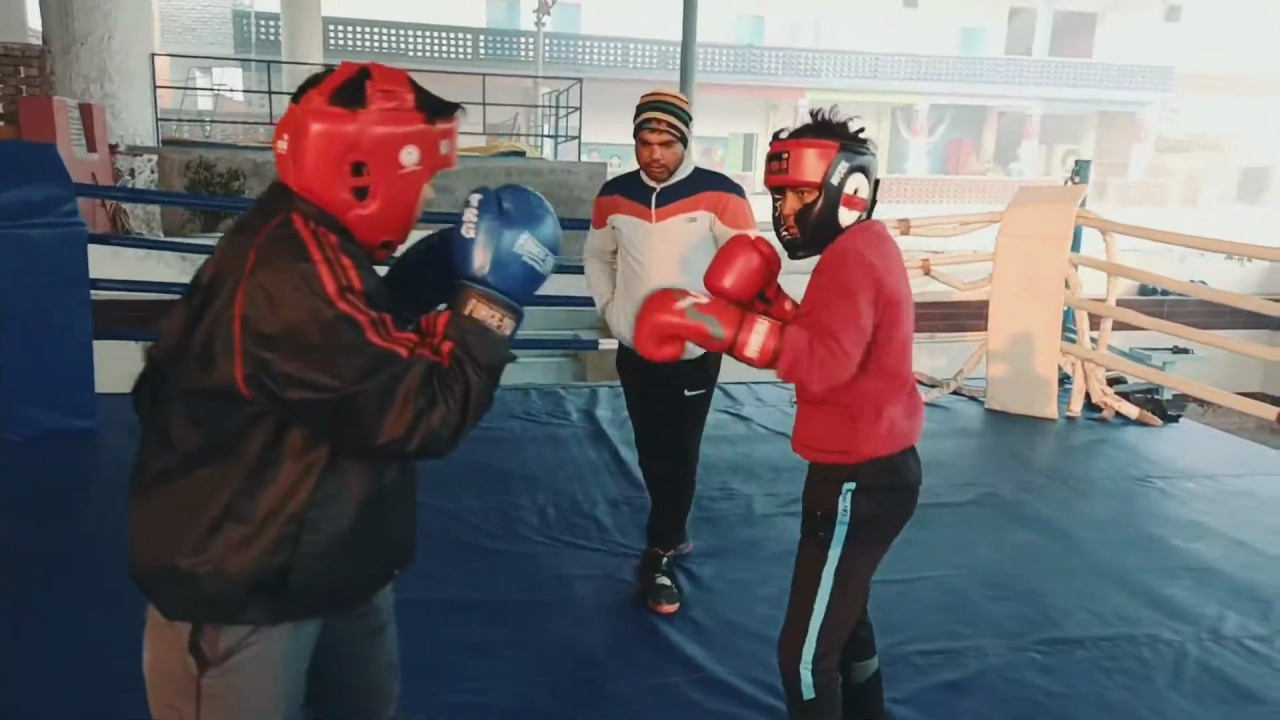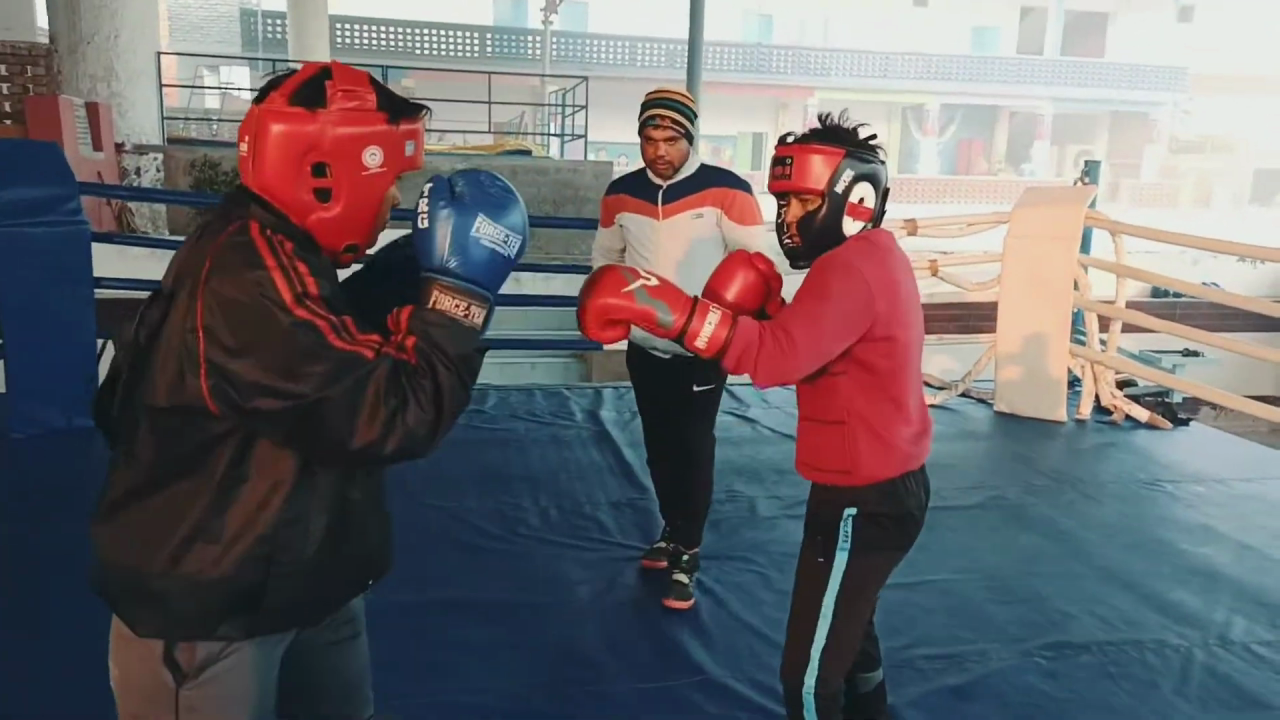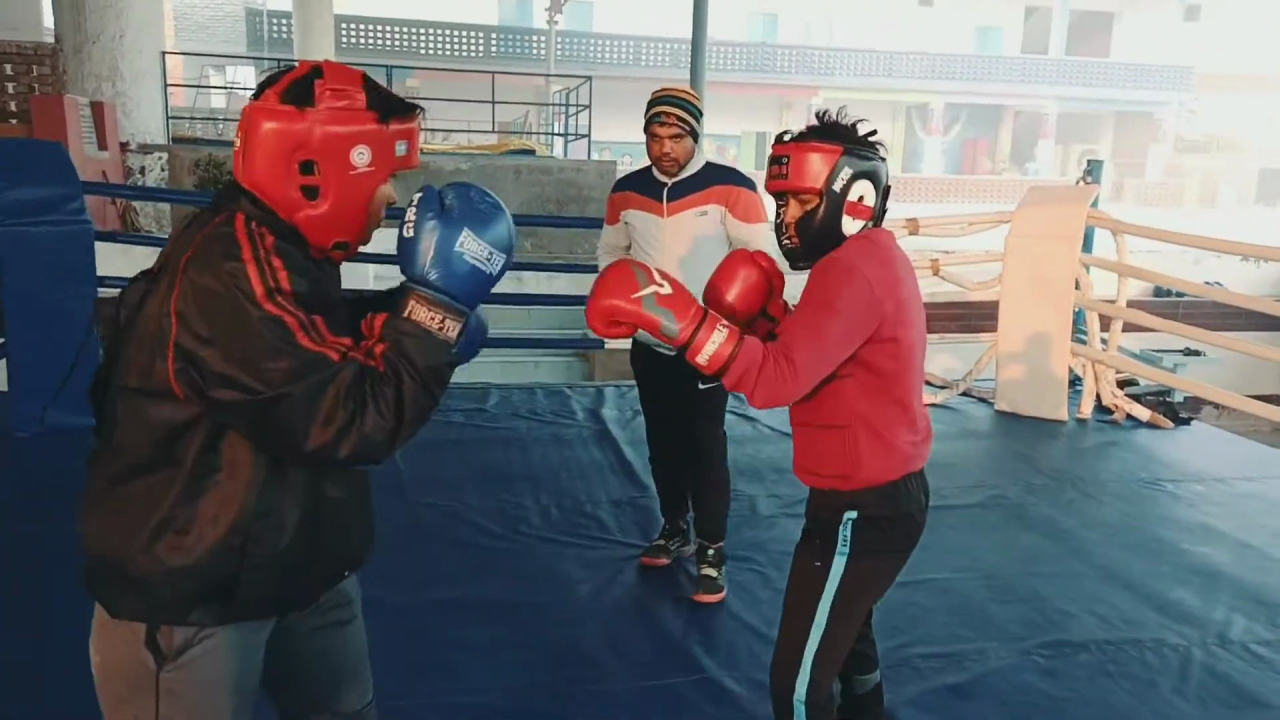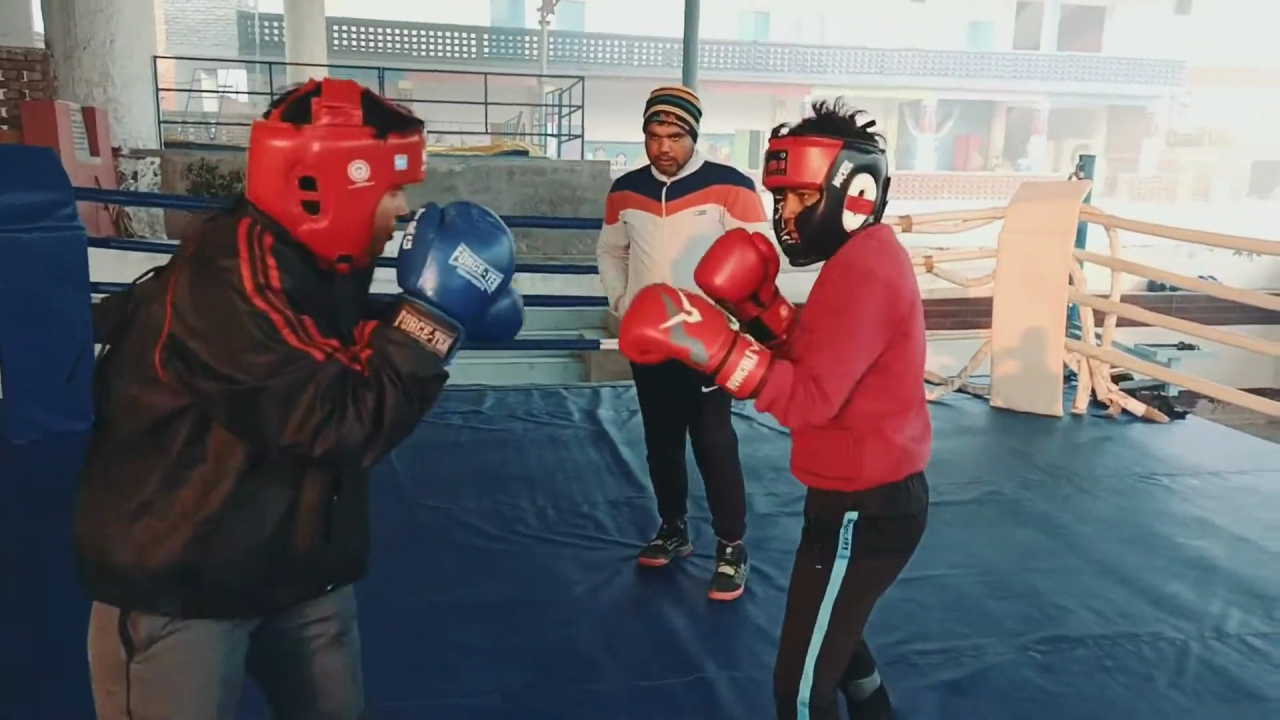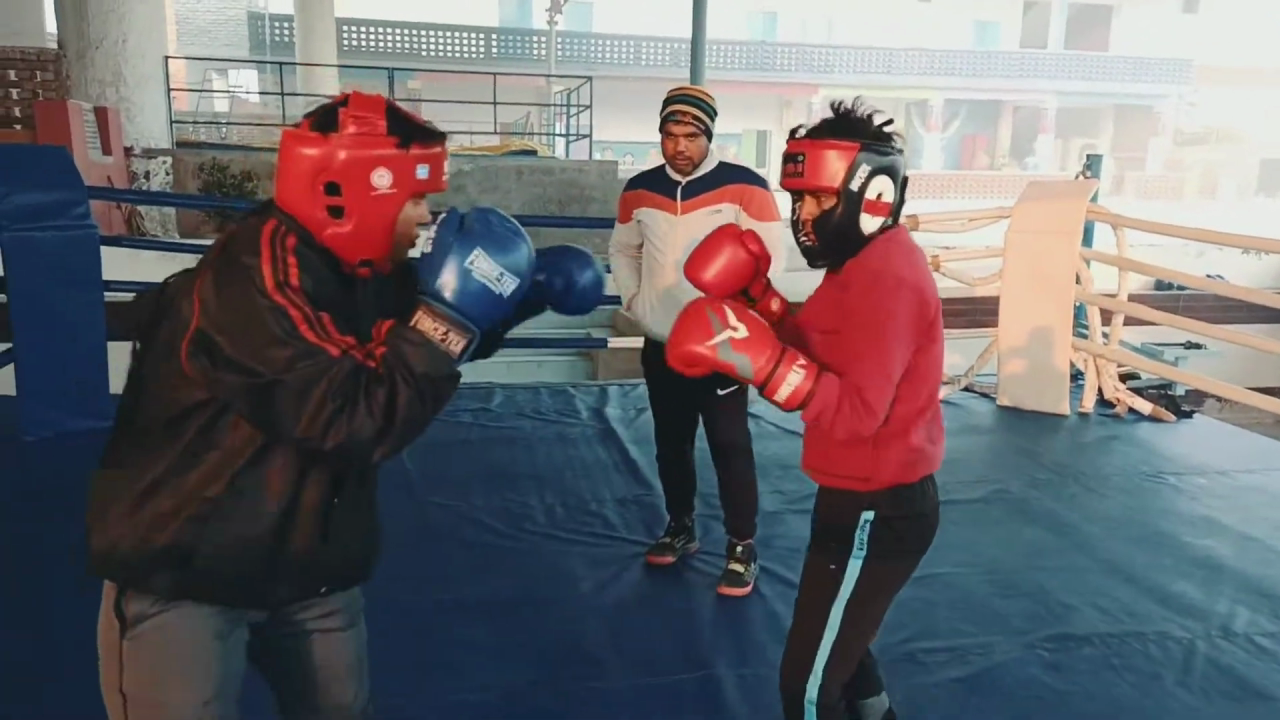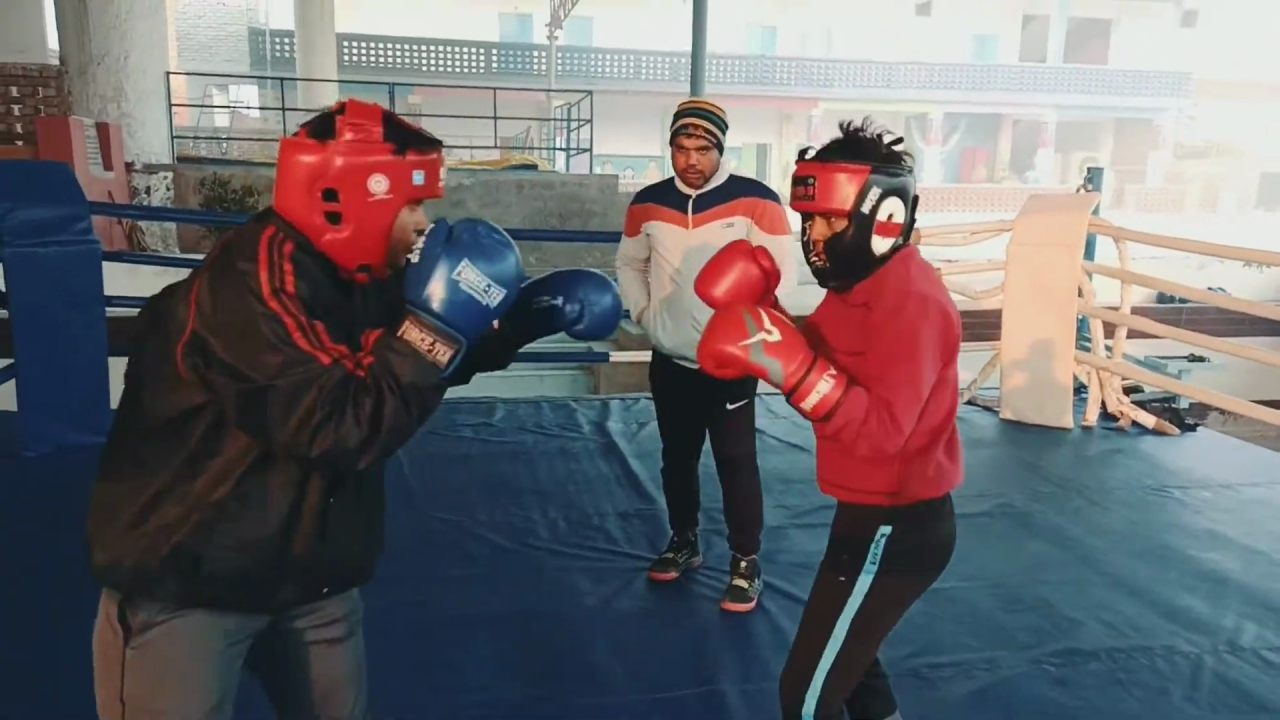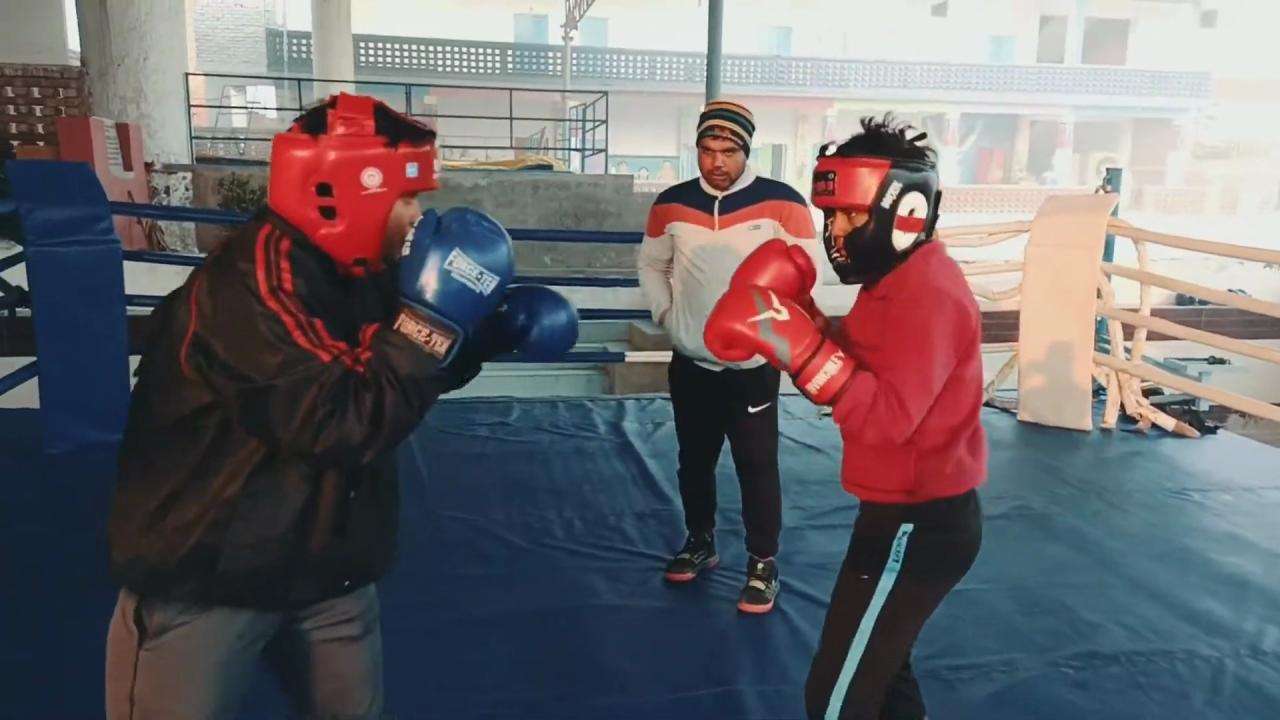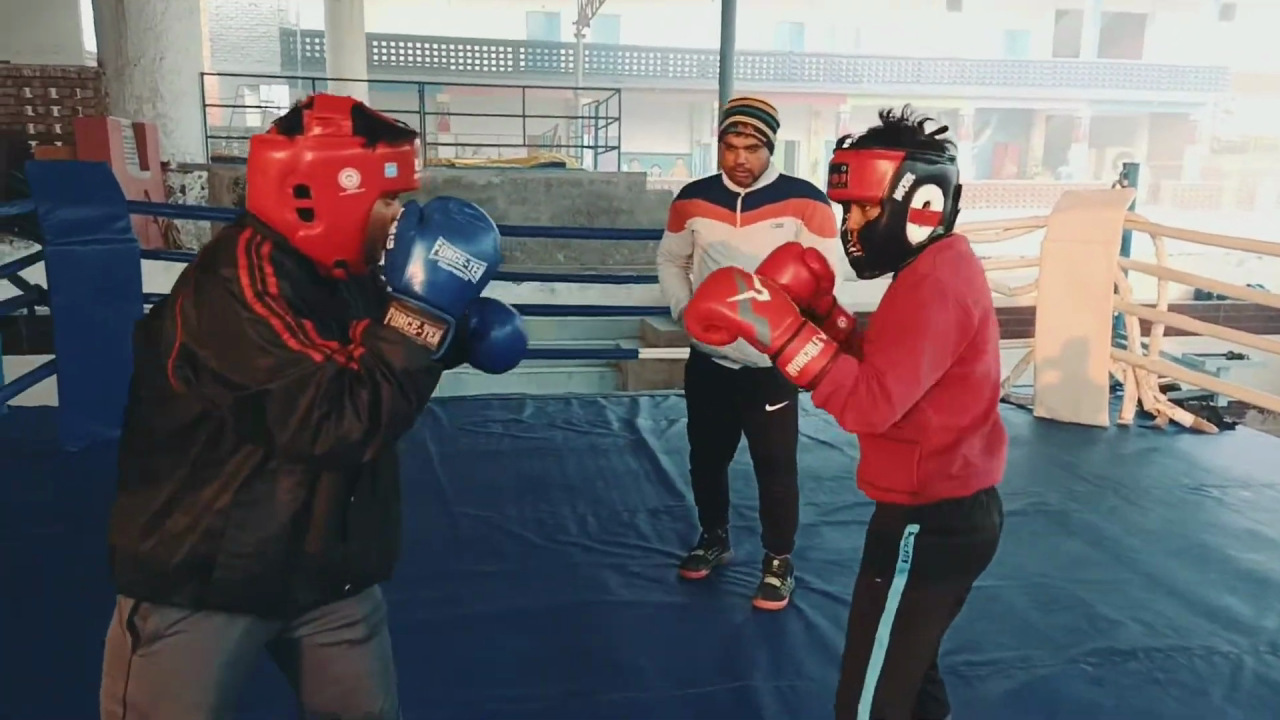
dt=0.1s
person 1, frame 1
left shoulder: (308, 244)
right shoulder: (295, 272)
left elbow: (365, 354)
right elbow: (420, 412)
left wrist: (432, 284)
right wrist: (489, 294)
left hip: (338, 567)
person 1, frame 2
left shoulder: (281, 250)
right shoulder: (253, 280)
left elbow: (335, 357)
right elbow: (393, 416)
left wrist: (417, 286)
right wrist: (458, 288)
person 1, frame 3
left shoulder: (279, 245)
right shoulder: (232, 272)
right elbow: (353, 417)
left wrist: (414, 299)
right wrist: (437, 298)
left hip: (299, 565)
right hip: (189, 590)
person 1, frame 4
left shoulder: (319, 259)
right shoulder: (236, 272)
left elbow: (335, 351)
right elbow: (335, 422)
left wrist: (450, 301)
right wrist: (430, 314)
left hip: (301, 567)
right hip: (174, 582)
person 1, frame 5
left shoulder: (355, 265)
right shoulder: (261, 272)
left elbow: (409, 335)
right elbow: (343, 418)
left wrist: (532, 289)
right wrist: (450, 315)
left hip: (312, 563)
right hip: (184, 571)
person 1, frame 6
left shoulder: (357, 274)
right shoulder: (256, 280)
left elbow: (442, 358)
right elbow: (333, 426)
left wrist: (538, 309)
right wrist: (437, 322)
left hip: (310, 567)
right hip: (185, 575)
person 1, frame 7
left shoulder: (357, 270)
right shoulder: (255, 277)
left elbow: (428, 362)
right elbow: (337, 423)
left wrist: (502, 322)
right wrist: (429, 316)
left hip: (324, 567)
right hip: (198, 573)
person 1, frame 8
left shoulder: (341, 272)
right shoulder: (238, 287)
left elbow: (366, 361)
right elbow: (338, 423)
left wrist: (461, 324)
right wrist: (422, 307)
left hip: (328, 570)
right hip: (199, 579)
person 2, frame 1
left shoulder: (854, 259)
right shoulder: (855, 251)
left elbow: (825, 360)
right elbow: (811, 341)
left wrist: (726, 324)
right wrist: (767, 300)
left hip: (858, 480)
right hip: (872, 470)
left knee: (805, 651)
right knee: (839, 613)
person 2, frame 2
left shoulder: (850, 269)
right shoulder: (871, 258)
left elbow: (775, 360)
right elbow: (814, 349)
left wrist: (671, 308)
right wrist: (769, 313)
left hip: (863, 505)
right hip: (884, 489)
right knee: (844, 623)
person 2, frame 3
left shoulder: (853, 271)
right shoulder: (870, 259)
left elbow: (778, 377)
right elbow: (821, 358)
left wrist: (679, 318)
right wrist: (772, 316)
left hip: (862, 507)
right hip: (884, 492)
right knee: (842, 626)
person 2, frame 4
left shoulder: (863, 274)
right shoulder: (854, 259)
left elbow: (807, 402)
right elbow: (809, 353)
left wrist: (710, 346)
right wrist: (760, 303)
left hip: (862, 510)
right hip: (863, 497)
right knee: (830, 633)
person 2, frame 5
left shoulder: (888, 279)
right shoulder: (865, 262)
left elbow: (853, 410)
right elbow: (821, 347)
left wrist: (757, 358)
right wrist: (756, 301)
left hip: (875, 510)
right hip: (874, 498)
right knee: (840, 644)
person 2, frame 6
left shoulder: (909, 300)
right shoulder: (863, 281)
left elbow: (880, 428)
right elbow: (831, 363)
left wrist: (788, 365)
right wrist: (763, 317)
left hip: (893, 528)
right hip: (884, 516)
right knee: (850, 666)
person 2, frame 7
left shoulder: (928, 294)
right shoulder: (892, 276)
left elbow: (887, 416)
right elbow: (856, 363)
left wrist: (799, 347)
right wrist: (794, 315)
left hip: (917, 526)
right hip: (913, 515)
right knee: (878, 664)
person 2, frame 8
left shoulder: (934, 285)
right shoulder: (939, 269)
left elbow: (871, 404)
right elbow: (886, 371)
left wrist: (779, 329)
right wrist: (823, 317)
left hip: (929, 526)
right hip: (951, 514)
right knee: (910, 666)
person 3, frame 1
left shoulder: (719, 194)
right shoulder: (614, 195)
right elbow: (598, 257)
right wrist: (610, 310)
left hip: (692, 355)
right hip: (633, 352)
left knee: (679, 456)
right knee: (651, 452)
left ankle: (657, 557)
right ankle: (672, 534)
person 3, frame 2
left shoulder: (726, 190)
right shoulder: (621, 193)
right elbow: (606, 256)
left hip: (703, 349)
right hip: (644, 348)
left knee: (694, 450)
right knee: (660, 446)
left ankle: (684, 557)
right ankle: (675, 531)
person 3, frame 3
left shoulder: (730, 188)
right shoulder: (627, 191)
left elbow: (757, 258)
right elbow: (611, 254)
right hip: (649, 346)
left knee: (704, 446)
right knee: (663, 444)
left ankle: (711, 550)
right ankle: (674, 529)
person 3, frame 4
left shoulder: (730, 187)
right shoulder: (625, 190)
right elbow: (609, 253)
right wrist: (623, 305)
left knee: (714, 447)
right knee: (661, 444)
left ankle: (732, 549)
right ankle: (673, 530)
person 3, frame 5
left shoulder: (744, 187)
right shoulder: (639, 190)
left elbow: (770, 256)
right elbow: (622, 252)
right wrist: (636, 304)
right hip: (660, 345)
left knee: (730, 446)
right knee: (671, 443)
left ankle: (742, 547)
right ankle: (680, 528)
person 3, frame 6
left shoulder: (756, 201)
right shoulder: (648, 203)
left elbow: (781, 270)
right elbow: (629, 265)
right wrist: (644, 316)
right hip: (670, 361)
left knee: (736, 463)
right knee: (676, 459)
left ankle: (746, 564)
right ankle: (684, 543)
person 3, frame 7
left shoulder: (782, 203)
right shoulder: (671, 204)
left elbow: (804, 275)
right elbow: (651, 266)
right wrist: (667, 316)
left hip: (754, 366)
right hip: (691, 362)
left knee: (756, 465)
right knee: (694, 460)
left ankle: (763, 565)
right ankle: (700, 542)
person 3, frame 8
left shoulder: (804, 201)
right shoulder: (693, 199)
right elbow: (671, 261)
right wrist: (686, 313)
left hip: (773, 365)
right hip: (708, 359)
left knee: (775, 465)
right knee: (706, 457)
left ankle: (778, 562)
right ankle: (714, 539)
